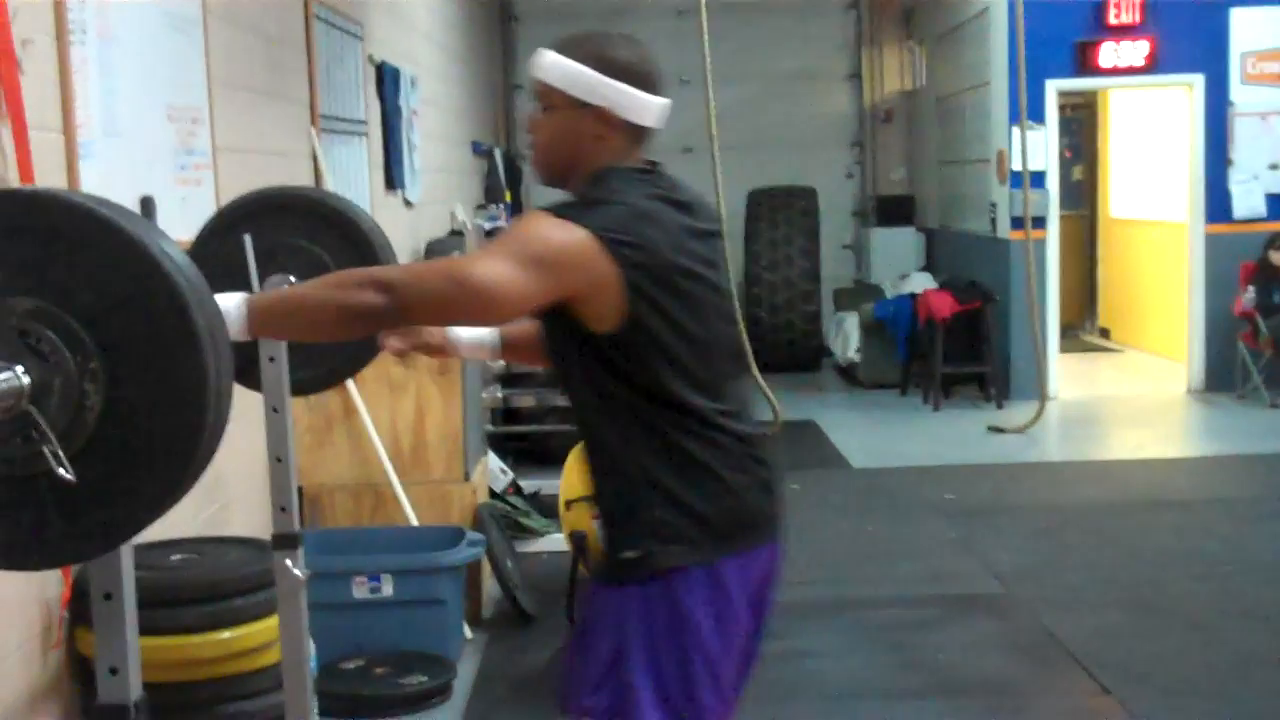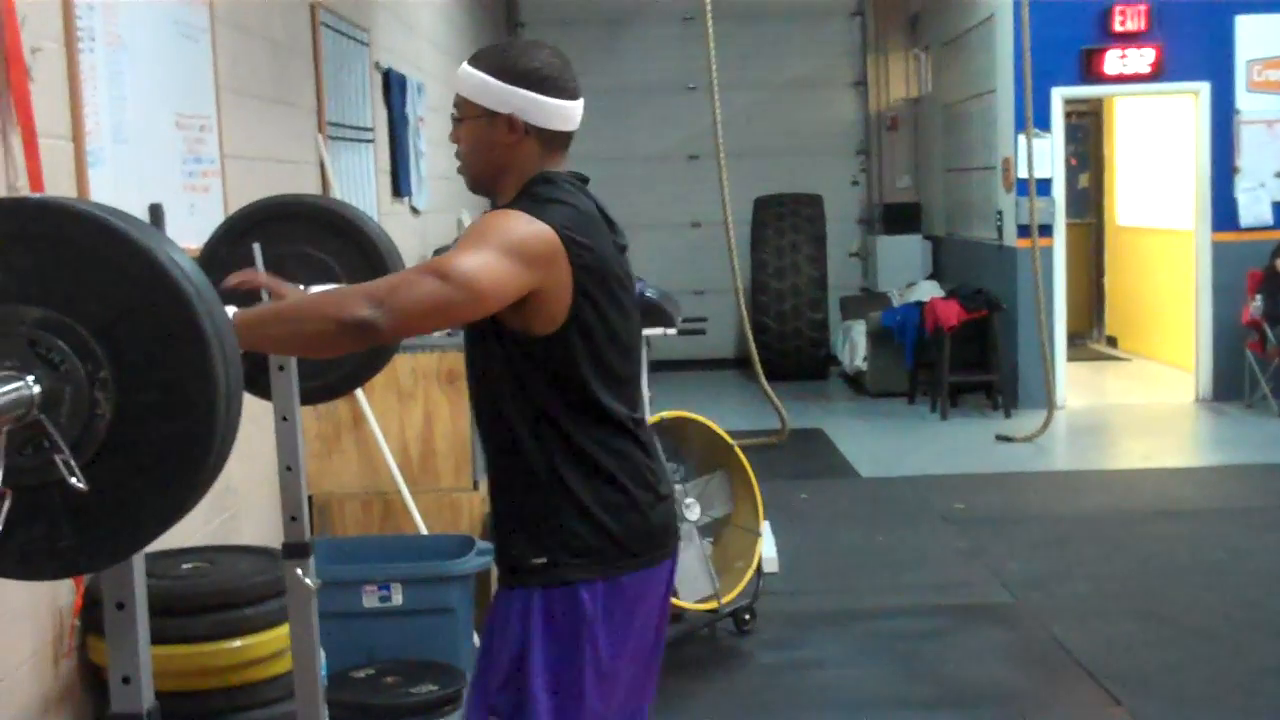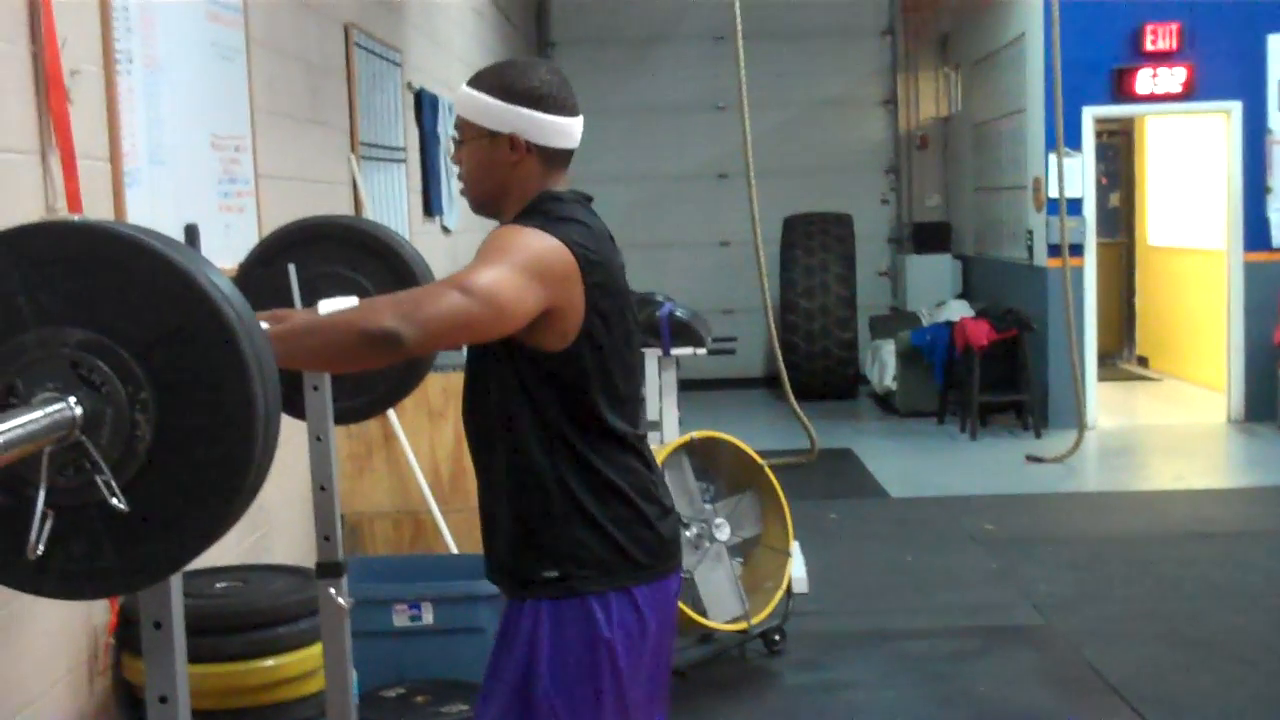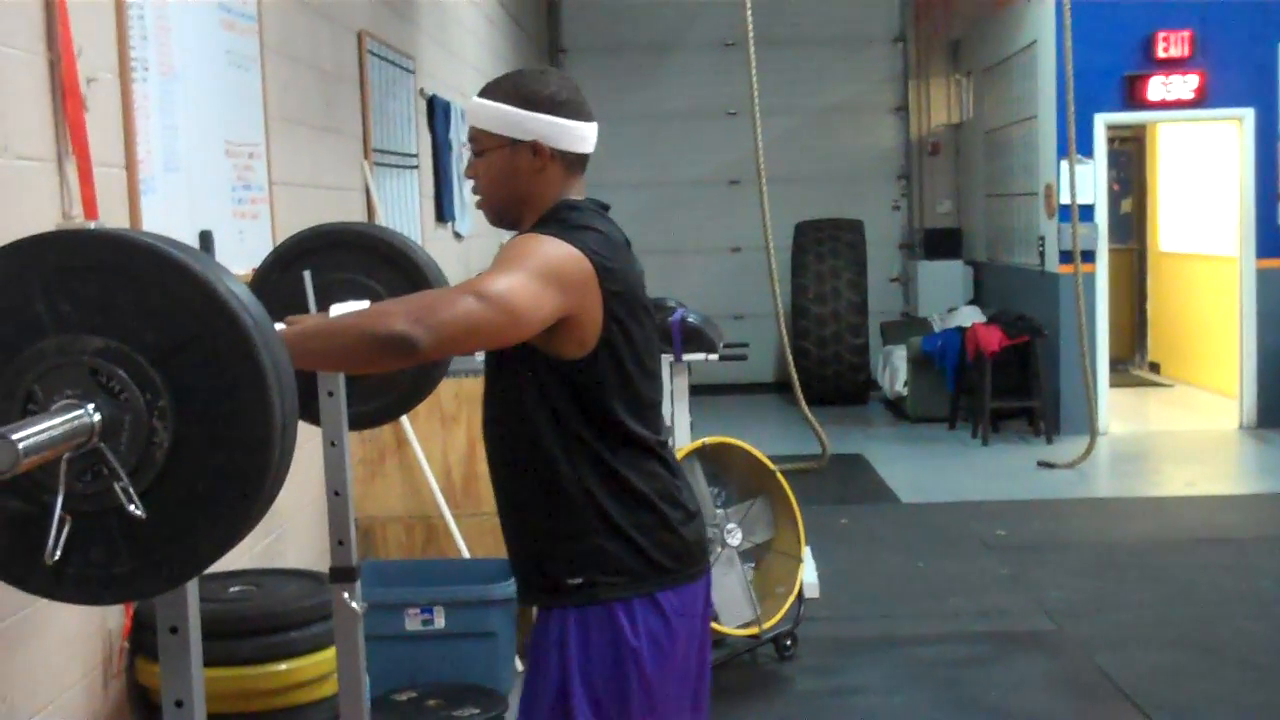
dt=0.3s
person 1, frame 1
left shoulder: (579, 240)
right shoulder: (674, 211)
left elbow: (388, 297)
left wrist: (225, 312)
right wrist: (467, 339)
left hip: (680, 543)
right hip: (719, 521)
person 1, frame 2
left shoulder: (525, 235)
right shoulder: (569, 218)
left elbow: (371, 317)
right elbow: (417, 298)
right wrist: (298, 300)
left hip: (576, 557)
right hip: (614, 538)
person 1, frame 3
left shoulder: (538, 251)
right shoulder: (566, 237)
left elbow: (395, 331)
right elbow: (433, 311)
right wrist: (308, 323)
left hip: (585, 574)
right hip: (617, 555)
person 1, frame 4
left shoulder: (557, 259)
right shoulder: (584, 242)
left elbow: (409, 333)
right elbow: (451, 311)
right wrist: (314, 326)
left hip: (615, 578)
right hip: (644, 559)
